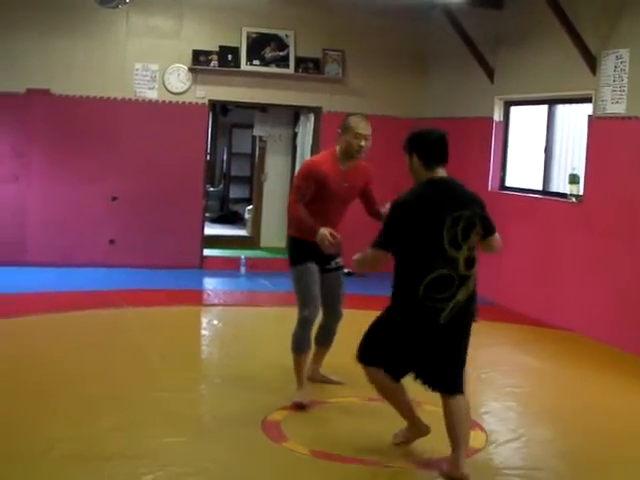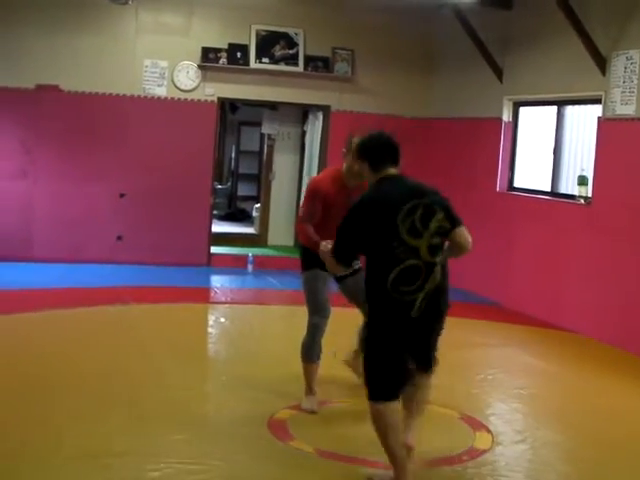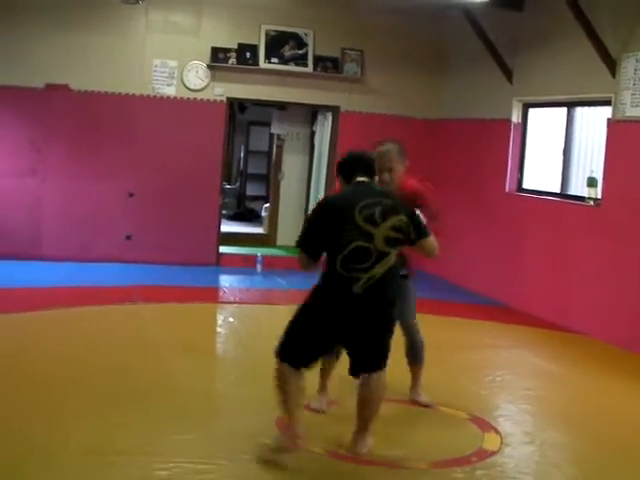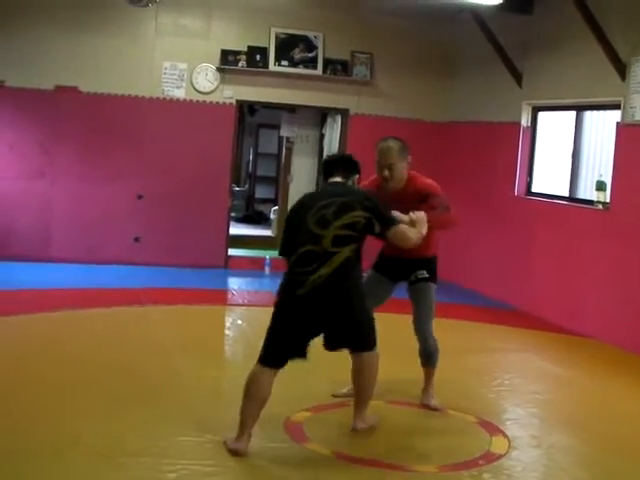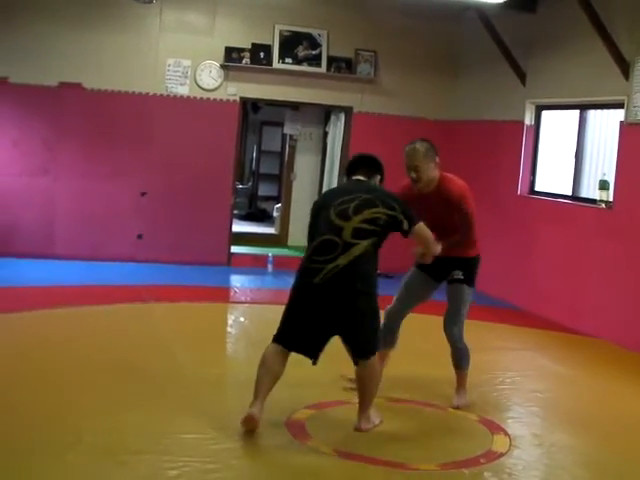
dt=0.4s
person 1, frame 1
left shoulder: (408, 204)
right shoulder: (472, 200)
left elbow: (377, 258)
right elbow: (493, 245)
left wrist: (359, 262)
left hip: (414, 308)
right hip: (458, 310)
left knee: (373, 359)
right knee: (452, 387)
left ankle: (415, 422)
person 1, frame 2
left shoulder: (364, 206)
right shoulder: (433, 197)
left elbow: (337, 266)
right elbow: (464, 244)
left wrist: (327, 251)
left hip: (389, 310)
right hip: (433, 305)
left knee: (383, 393)
right knee: (421, 367)
right ankle: (407, 431)
person 1, frame 3
left shoulder: (329, 205)
right shoulder: (398, 205)
left elbow: (305, 260)
right elbow: (431, 249)
right wrist: (415, 228)
left hip: (335, 296)
right hip: (381, 300)
left knee: (289, 359)
right knee: (372, 370)
left ankle: (290, 431)
right ankle: (360, 438)
person 1, frame 4
left shoulder: (302, 204)
right shoulder: (363, 200)
right elbow: (407, 240)
right wrist: (421, 223)
left hip: (296, 294)
right hip: (342, 295)
left knee: (268, 363)
right knee: (365, 348)
left ankle: (242, 438)
right ankle: (361, 416)
person 1, frame 5
left shoulder: (325, 199)
right shoulder: (386, 200)
right elbow: (427, 240)
right wrist: (434, 248)
left hip: (311, 282)
right hip: (355, 287)
left knee: (282, 345)
right knee: (367, 352)
left ankle: (256, 407)
right ankle: (365, 416)
person 2, frame 1
left shoulder: (363, 172)
right shoulder: (315, 166)
left elbow: (372, 209)
right elbow: (294, 206)
left wrist: (388, 214)
right wrist: (315, 230)
left hip: (331, 247)
right hip: (304, 245)
left knee: (334, 314)
right knee: (309, 314)
left ankle: (314, 369)
right ankle: (301, 387)
person 2, frame 2
right shoulder: (321, 185)
right elbow: (304, 226)
right wrist: (319, 246)
right hip: (315, 256)
right knee: (318, 320)
left ankle: (355, 358)
right ankle: (310, 392)
person 2, frame 3
left shoulder: (414, 191)
left elbow: (433, 221)
left hip: (395, 259)
left knee: (410, 326)
left ankle: (415, 389)
right ankle: (322, 391)
person 2, frame 4
left shoulder: (425, 188)
right shoulder: (371, 188)
left elbow: (448, 218)
left wrist: (409, 220)
left hip: (421, 262)
right hip: (389, 258)
left knee: (423, 330)
left ankle: (428, 390)
person 2, frame 5
left shoulder: (456, 190)
right shoulder: (408, 191)
left elbow: (469, 236)
left hip: (463, 262)
right hip: (432, 258)
left knee: (453, 331)
right knee: (393, 313)
left ankle: (461, 389)
